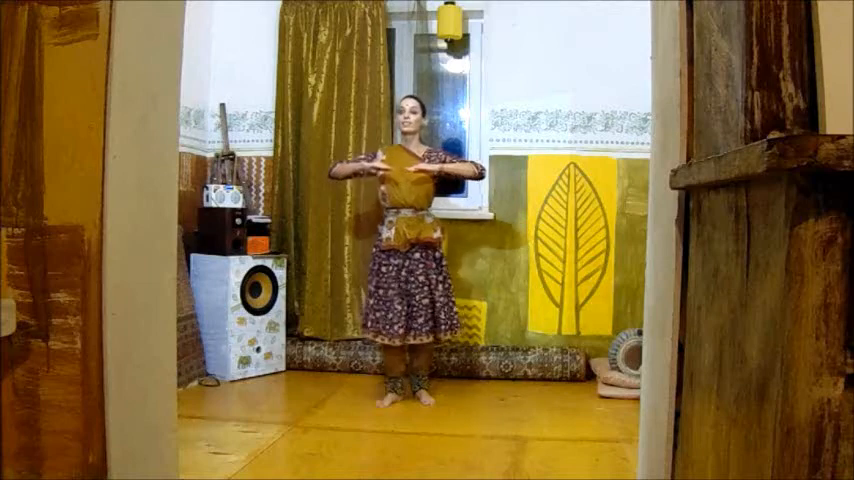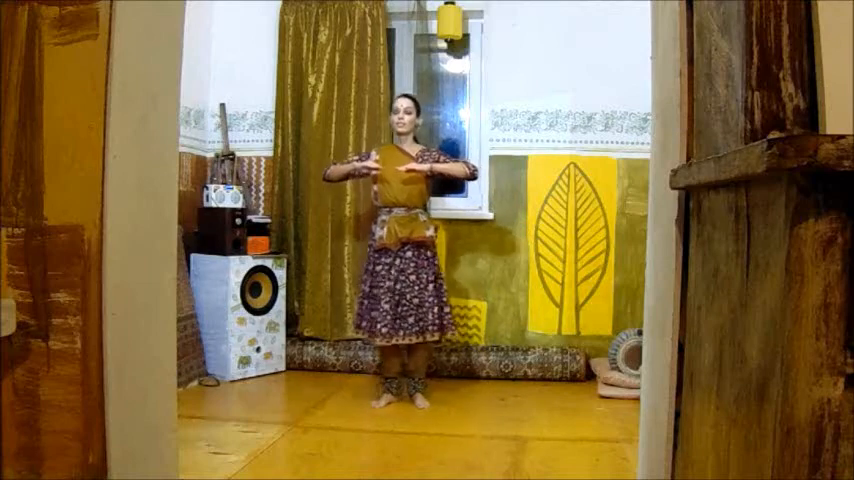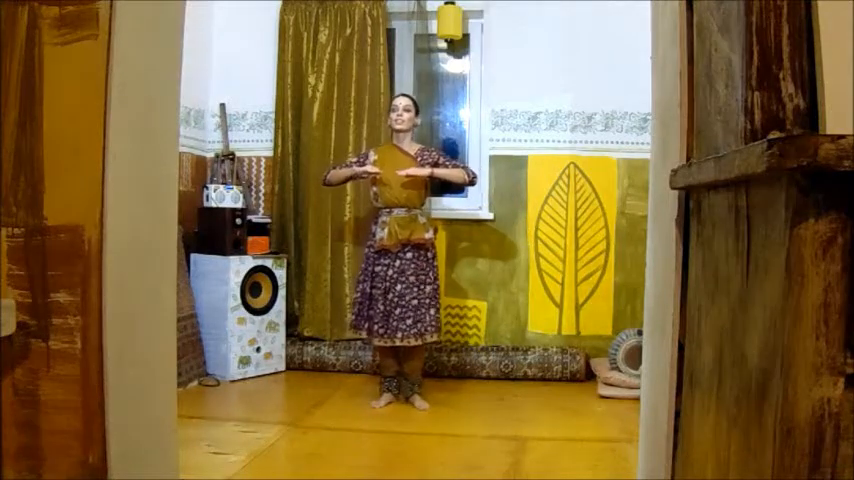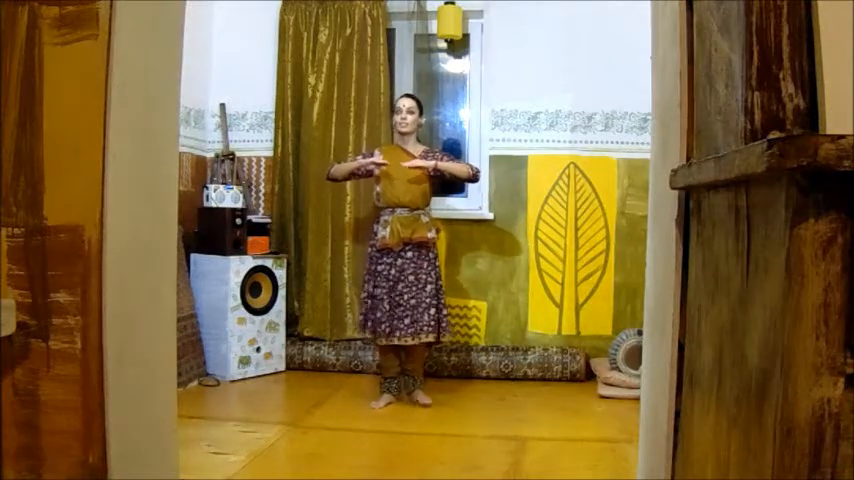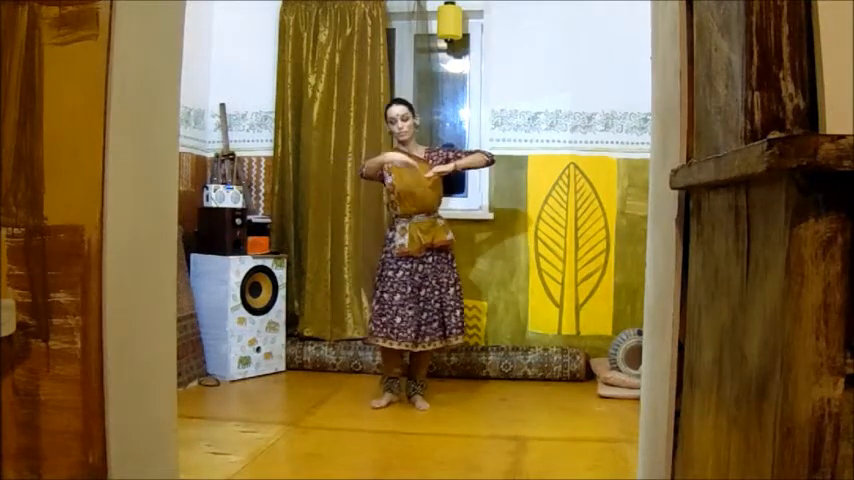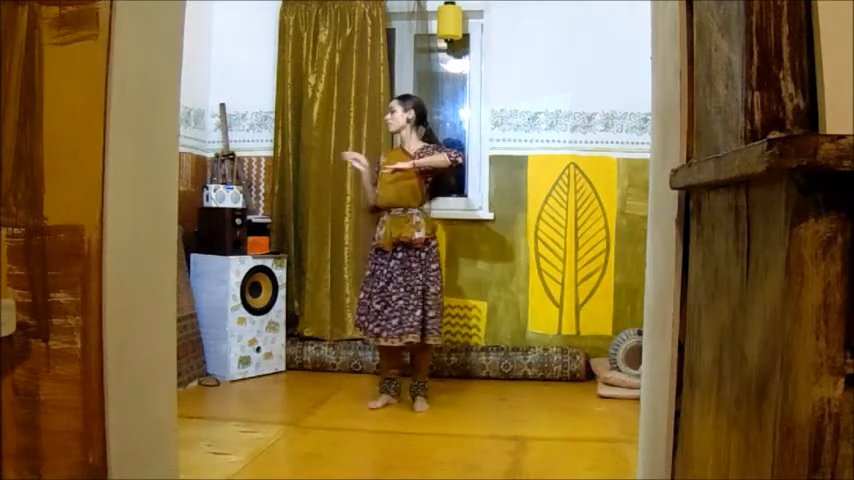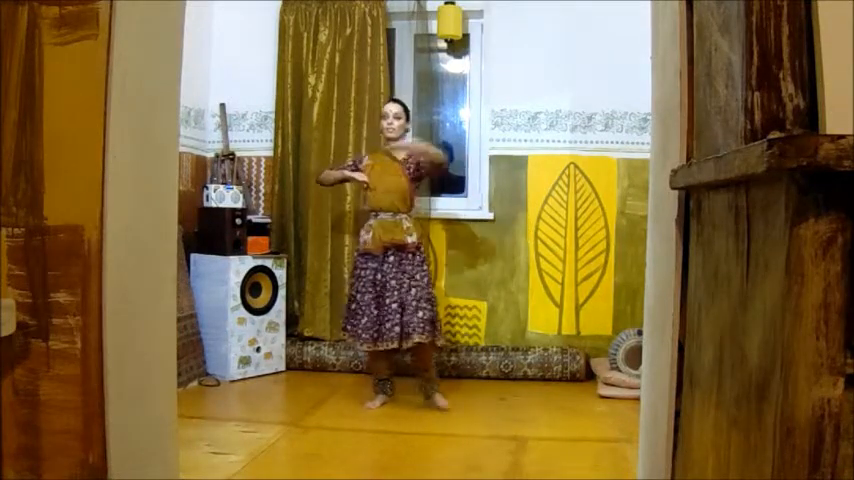
dt=0.7s
person 1, frame 1
left shoulder: (434, 156)
right shoulder: (382, 155)
left elbow: (479, 171)
right elbow: (334, 171)
left wrist: (437, 168)
right wrist: (366, 166)
left hip: (423, 239)
right hip: (390, 239)
left knee: (423, 312)
right knee: (389, 312)
left ankle: (421, 384)
right ankle: (393, 386)
person 1, frame 2
left shoulder: (429, 155)
right shoulder: (376, 155)
left elbow: (471, 171)
right elbow: (329, 174)
left wrist: (429, 168)
right wrist: (358, 167)
left hip: (417, 238)
right hip: (384, 238)
left knee: (419, 312)
right knee: (383, 313)
left ankle: (416, 387)
right ankle: (390, 387)
person 1, frame 3
left shoulder: (428, 155)
right shoulder: (374, 156)
left elbow: (469, 177)
right elbow: (328, 179)
left wrist: (427, 172)
right wrist: (358, 171)
left hip: (416, 239)
right hip: (383, 237)
left knee: (416, 313)
right knee: (381, 313)
left ankle: (412, 387)
right ankle: (388, 386)
person 1, frame 4
left shoulder: (432, 156)
right shoulder: (378, 155)
left elbow: (473, 174)
right elbow: (332, 174)
left wrist: (432, 165)
right wrist: (362, 163)
left hip: (419, 241)
right hip: (385, 239)
left knee: (419, 315)
right knee: (383, 314)
left ankle: (415, 384)
right ankle: (389, 387)
person 1, frame 5
left shoulder: (437, 155)
right shoulder: (385, 162)
left elbow: (486, 158)
right elbow: (365, 170)
left wrist: (451, 167)
right wrist: (390, 157)
left hip: (434, 244)
right hip: (400, 244)
left knee: (431, 318)
right knee: (393, 318)
left ankle: (416, 388)
right ankle: (390, 385)
person 1, frame 6
left shoulder: (428, 152)
right shoulder: (386, 158)
left elbow: (455, 159)
left wrist: (410, 164)
right wrist: (364, 171)
left hip: (416, 239)
right hip: (385, 238)
left knee: (417, 316)
right knee: (381, 314)
left ankle: (419, 391)
right ankle: (389, 389)
person 1, frame 7
left shoulder: (415, 160)
right shoulder: (366, 161)
left elbow: (440, 162)
right elbow: (322, 178)
left wrist: (418, 146)
right wrist: (348, 174)
left hip: (405, 243)
right hip: (372, 242)
left knee: (417, 316)
right knee: (372, 317)
left ankle: (430, 386)
right ankle: (382, 388)
